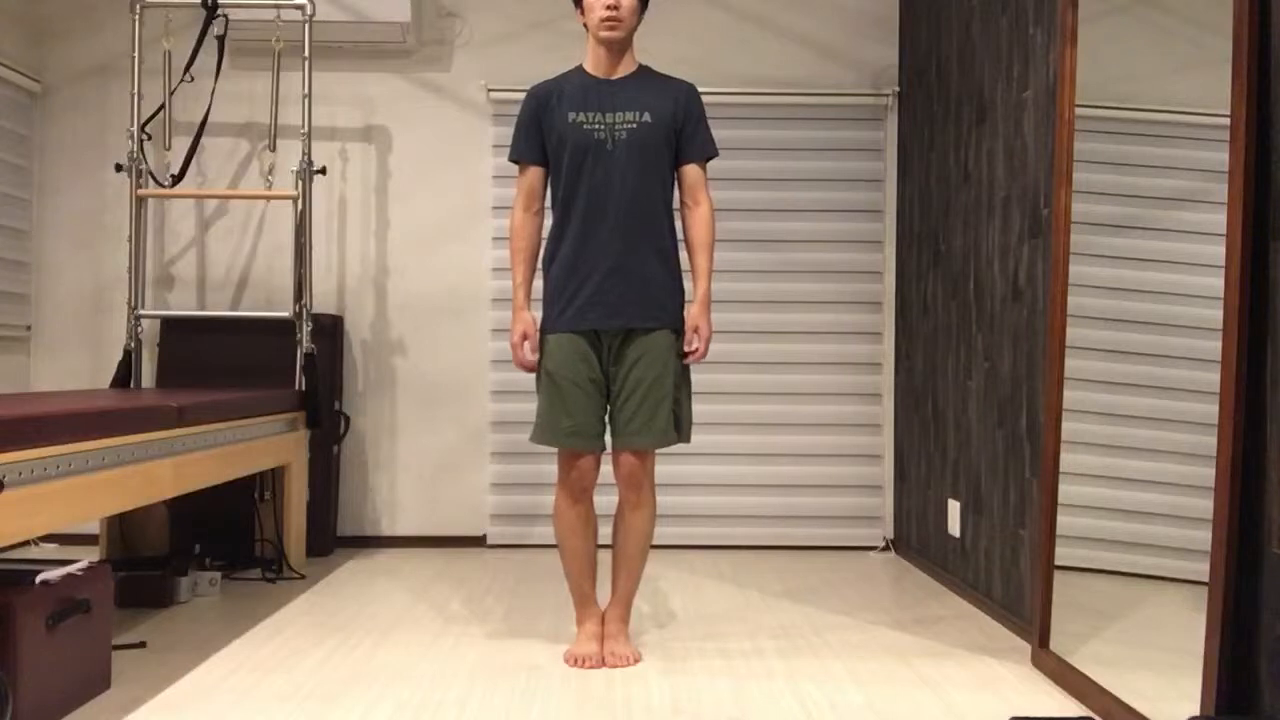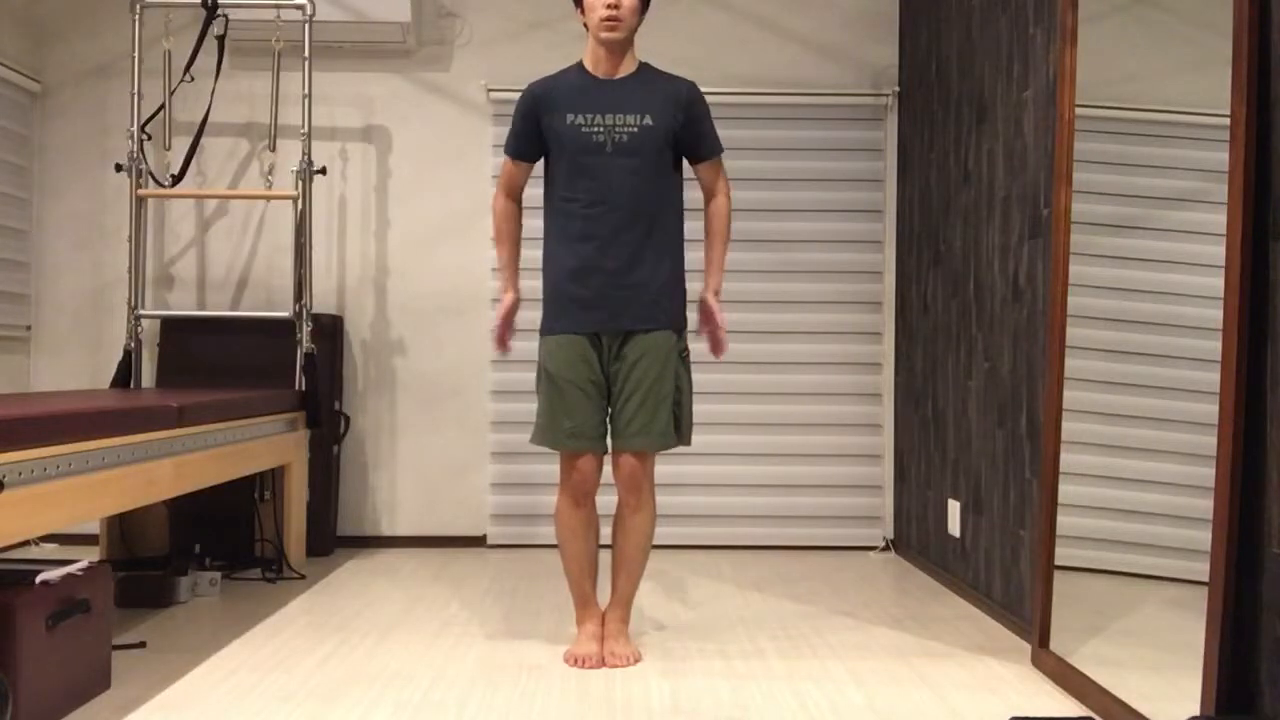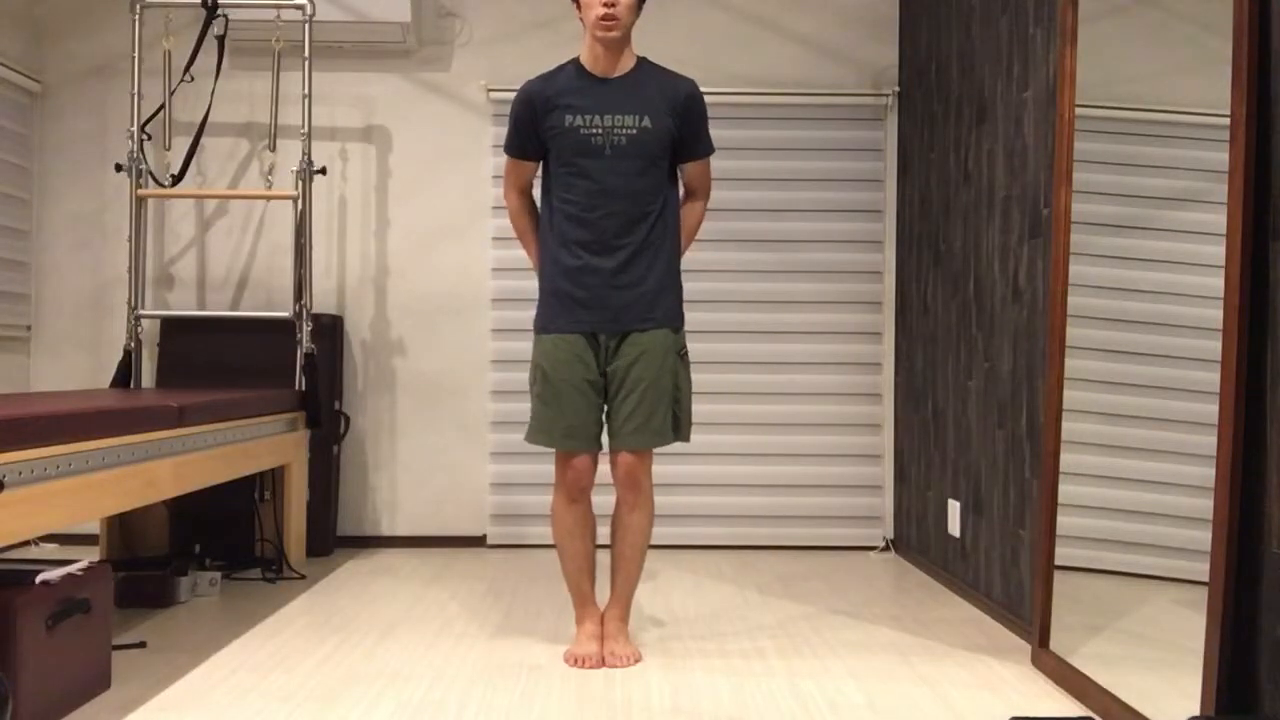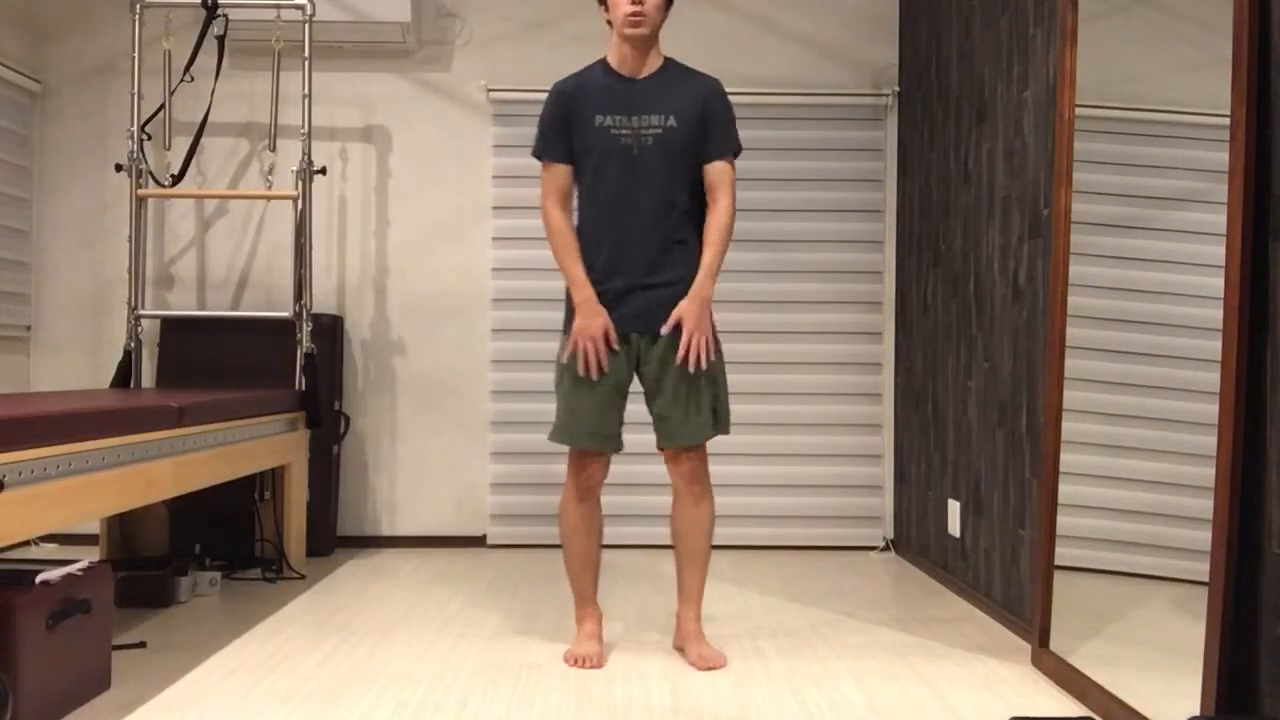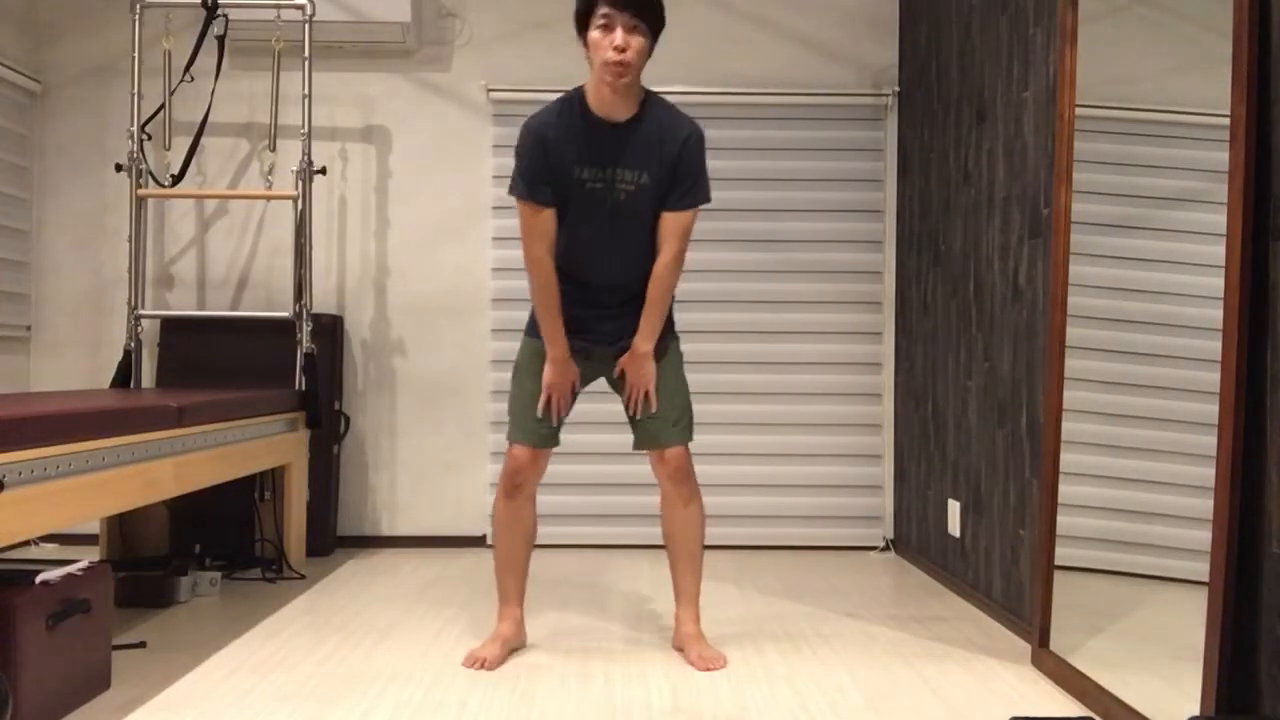
dt=1s
person 1, frame 1
left shoulder: (676, 98)
right shoulder: (547, 100)
left elbow: (696, 202)
right elbow: (527, 208)
left wrist: (700, 298)
right wrist: (520, 304)
left hip: (651, 316)
right hip: (570, 315)
left knee: (635, 470)
right knee: (576, 472)
left ankle: (619, 620)
right ankle: (585, 619)
person 1, frame 2
left shoulder: (678, 97)
right shoulder: (545, 98)
left elbow: (716, 191)
right elbow: (508, 193)
left wrist: (711, 285)
right wrist: (509, 284)
left hip: (651, 317)
right hip: (570, 315)
left knee: (635, 472)
right knee: (578, 473)
left ankle: (619, 619)
right ankle: (586, 618)
person 1, frame 3
left shoulder: (677, 95)
right shoulder: (541, 95)
left elbow: (696, 193)
right elbow: (517, 190)
left wrist: (656, 264)
right wrist: (552, 267)
left hip: (649, 317)
right hip: (565, 316)
left knee: (633, 471)
right knee: (573, 472)
left ankle: (618, 618)
right ankle: (585, 617)
person 1, frame 4
left shoulder: (701, 95)
right shoulder: (571, 96)
left elbow: (721, 198)
right elbow: (555, 204)
left wrist: (700, 293)
right wrist: (583, 299)
left hip: (676, 310)
right hip: (600, 312)
left knee: (689, 465)
right knee: (584, 469)
left ankle: (689, 621)
right ankle: (588, 619)
person 1, frame 5
left shoulder: (679, 136)
right shoulder: (545, 131)
left elbow: (670, 252)
right elbow: (539, 251)
left wrist: (643, 348)
right wrist: (557, 353)
left hip: (643, 326)
right hip: (558, 325)
left knee: (675, 466)
right knee: (520, 466)
left ankle: (688, 624)
right ankle: (510, 621)
